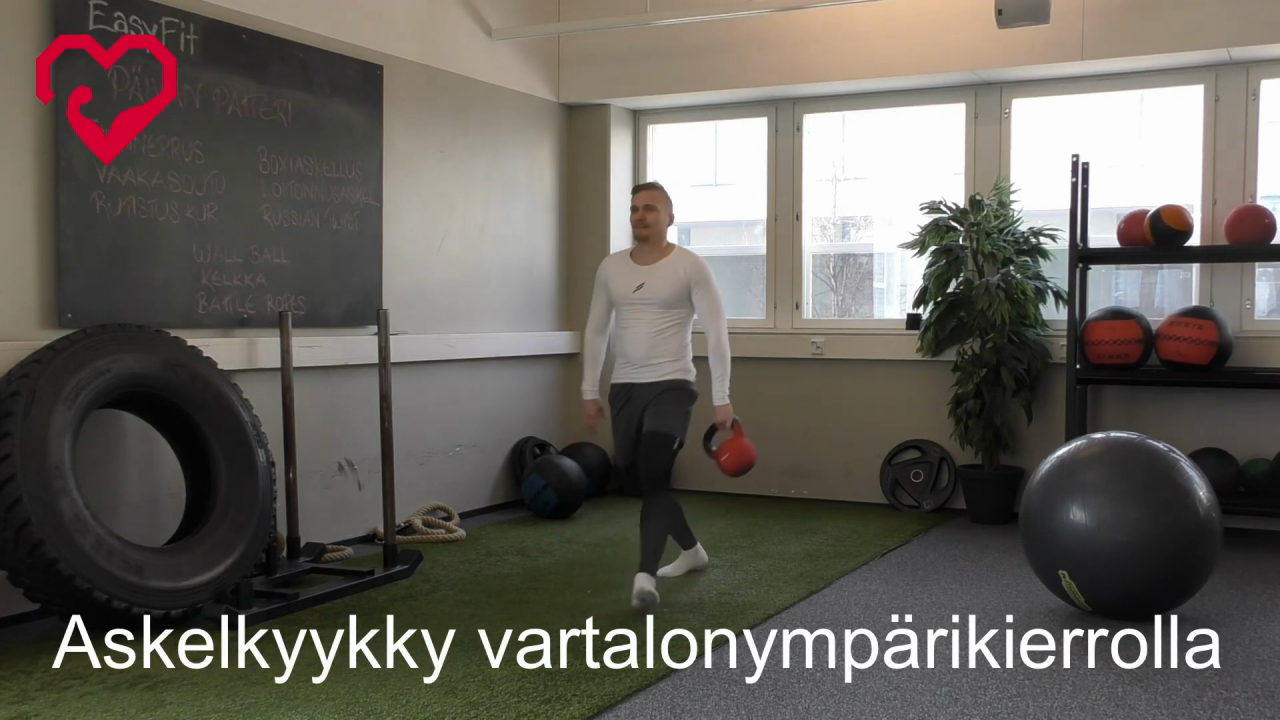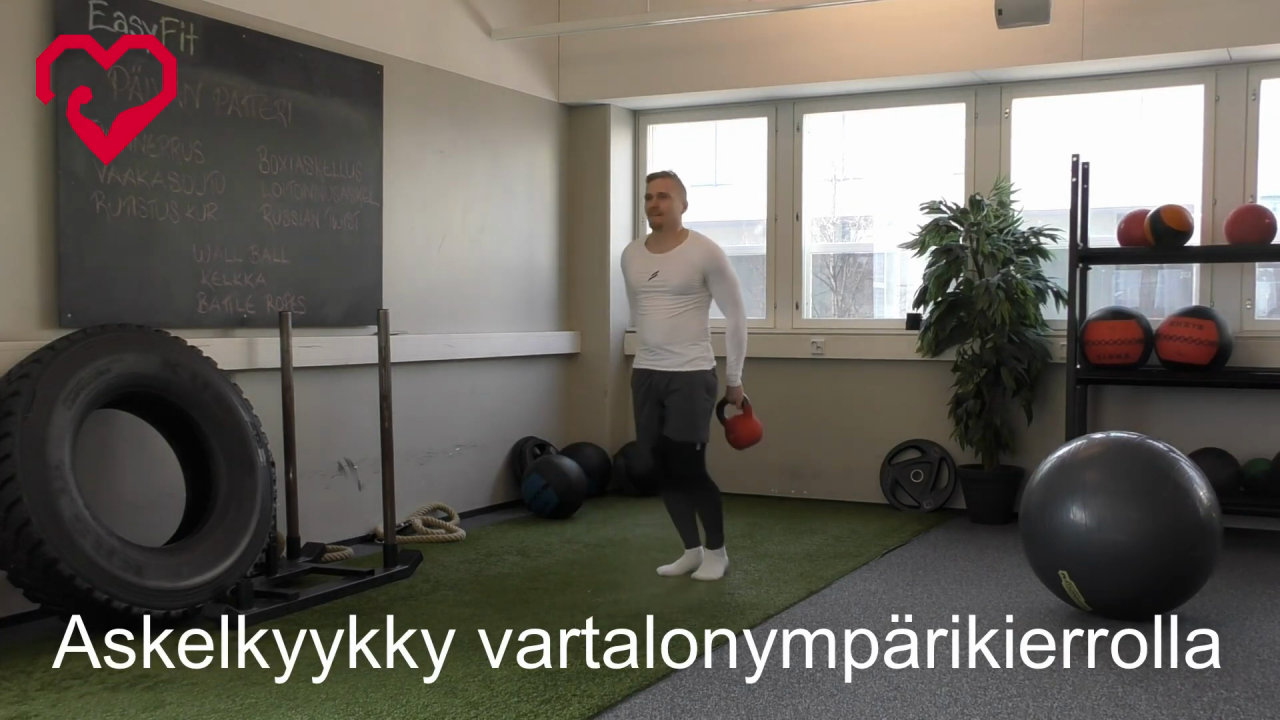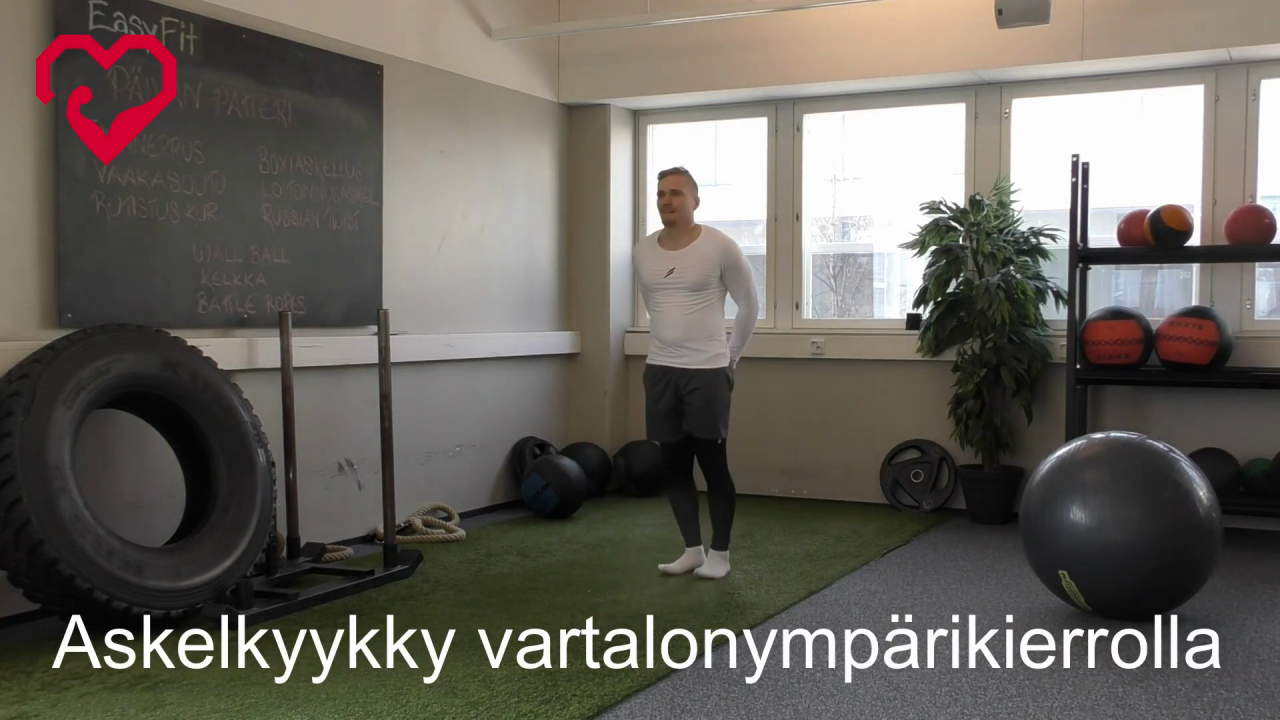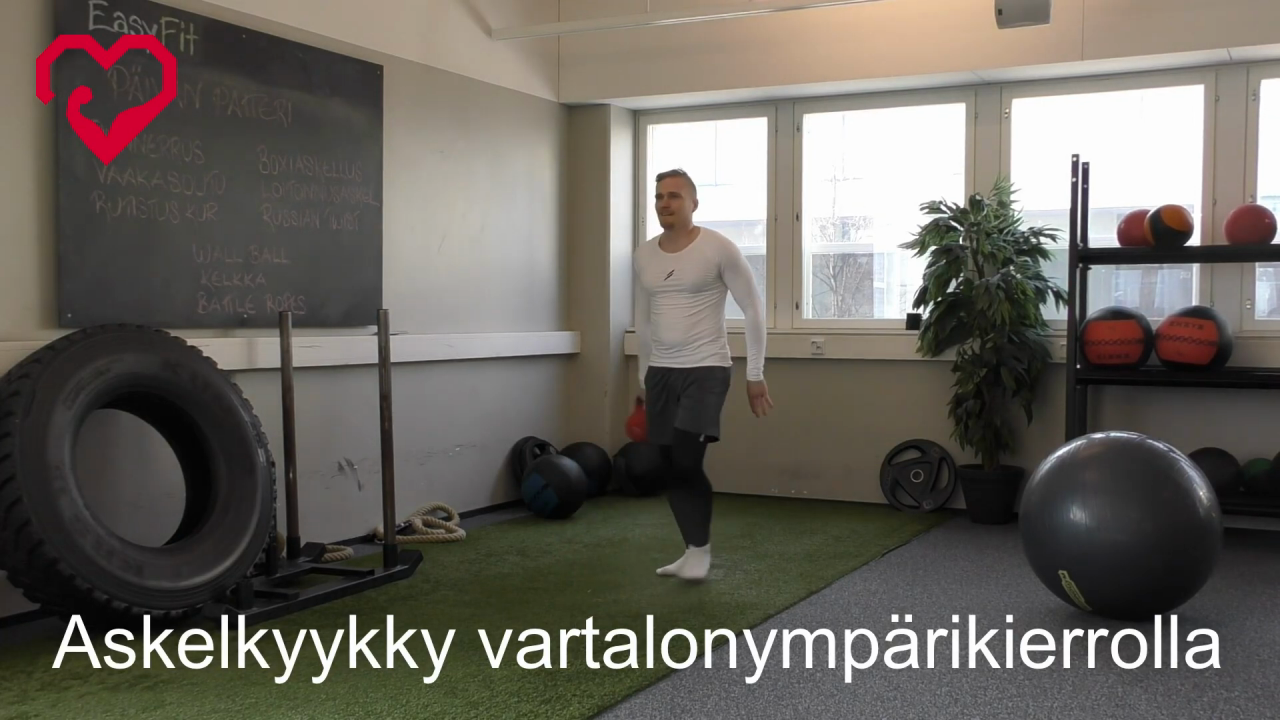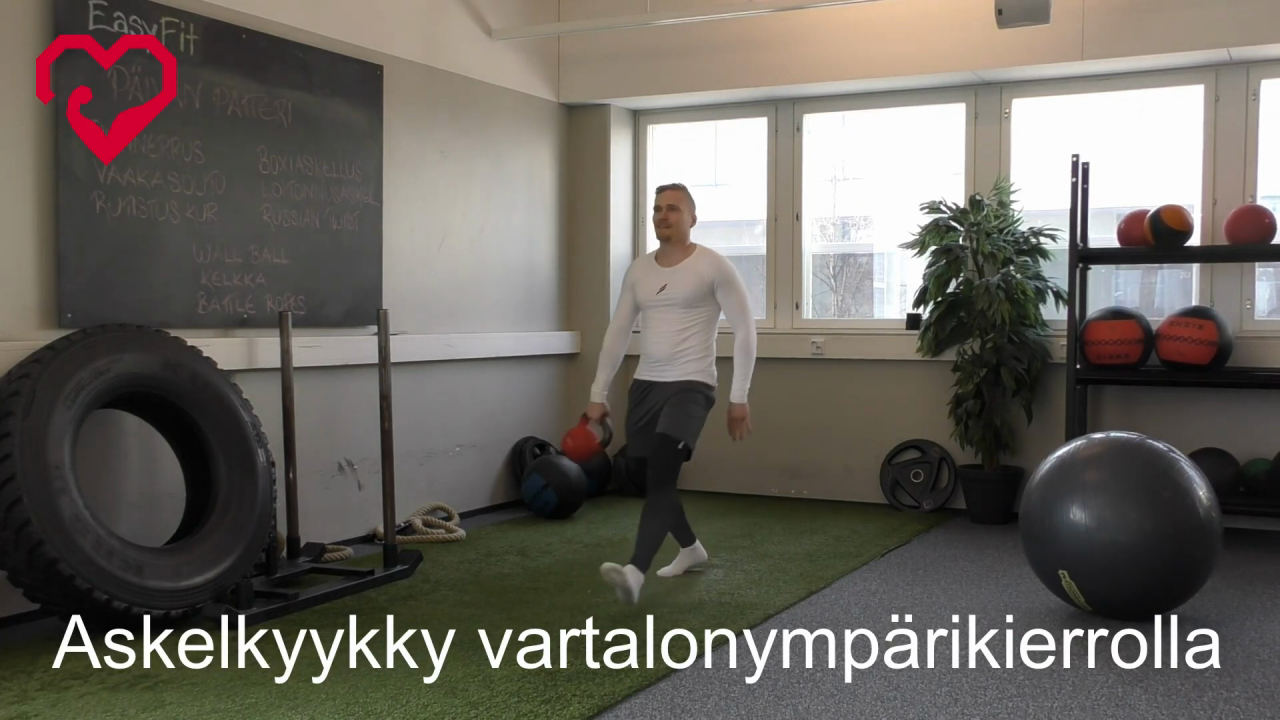
dt=0.3s
person 1, frame 1
left shoulder: (689, 266)
right shoulder: (610, 268)
left elbow: (716, 333)
right elbow: (595, 332)
left wrist: (721, 399)
right wrist: (590, 393)
left hip: (671, 385)
right hip: (624, 387)
left knee: (652, 476)
right knee: (645, 480)
left ankle: (646, 577)
right ankle: (691, 550)
person 1, frame 2
left shoulder: (705, 252)
right shoulder: (631, 255)
left elbow: (736, 317)
left wrist: (734, 379)
left hip: (692, 374)
right hip: (646, 374)
left knee: (689, 467)
right knee: (665, 470)
left ankle: (716, 549)
right ankle: (693, 550)
person 1, frame 3
left shoulder: (720, 247)
right shoulder: (643, 252)
left elbow: (749, 307)
left wrist: (730, 359)
left hip: (707, 372)
right hip: (660, 370)
left knee: (713, 465)
right knee: (674, 465)
left ankle: (720, 553)
right ankle: (693, 550)
person 1, frame 4
left shoulder: (719, 248)
right shoulder: (643, 255)
left elbow: (753, 310)
left wrist: (755, 375)
right wrist: (644, 376)
left hip: (706, 370)
right hip: (661, 373)
left knee: (687, 463)
right knee: (672, 468)
left ankle: (700, 548)
right ankle: (692, 549)
person 1, frame 5
left shoulder: (713, 266)
right shoulder: (638, 270)
left elbow: (745, 332)
right elbow: (617, 332)
left wrist: (739, 398)
right wrist: (598, 394)
left hip: (690, 386)
right hip: (645, 384)
left knee: (659, 476)
right knee: (651, 478)
left ankle: (634, 573)
right ankle: (690, 548)
